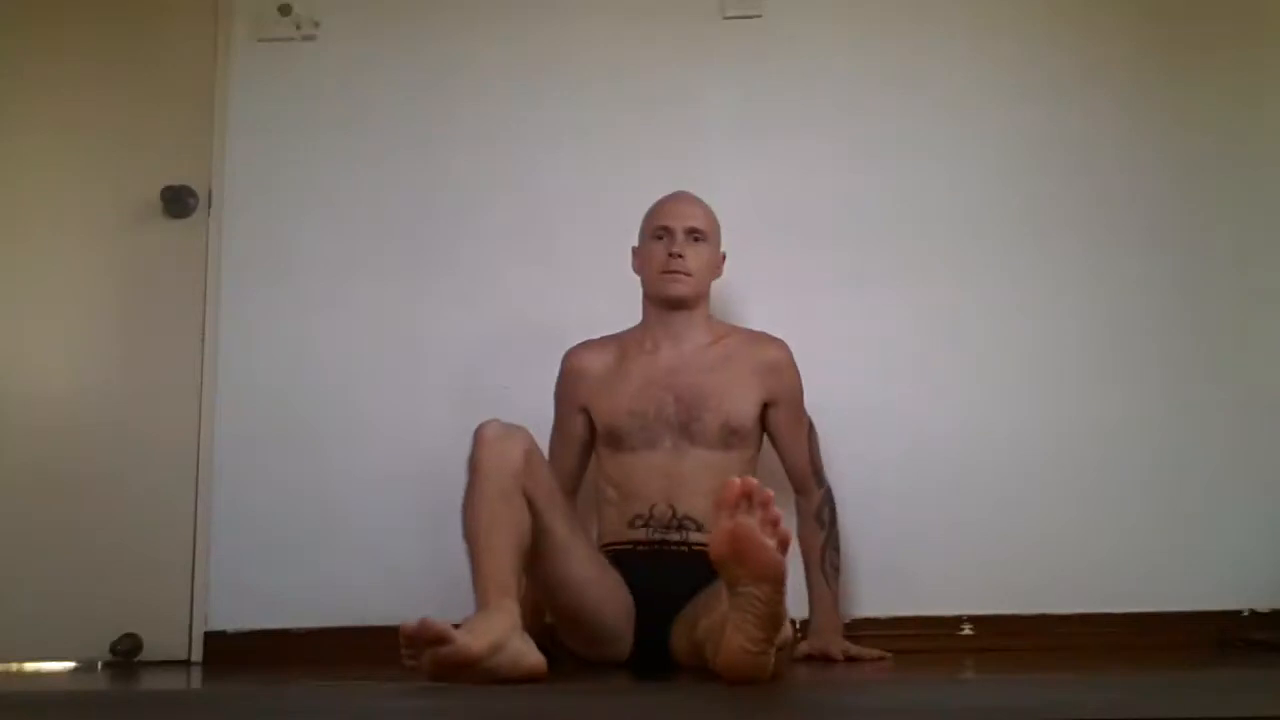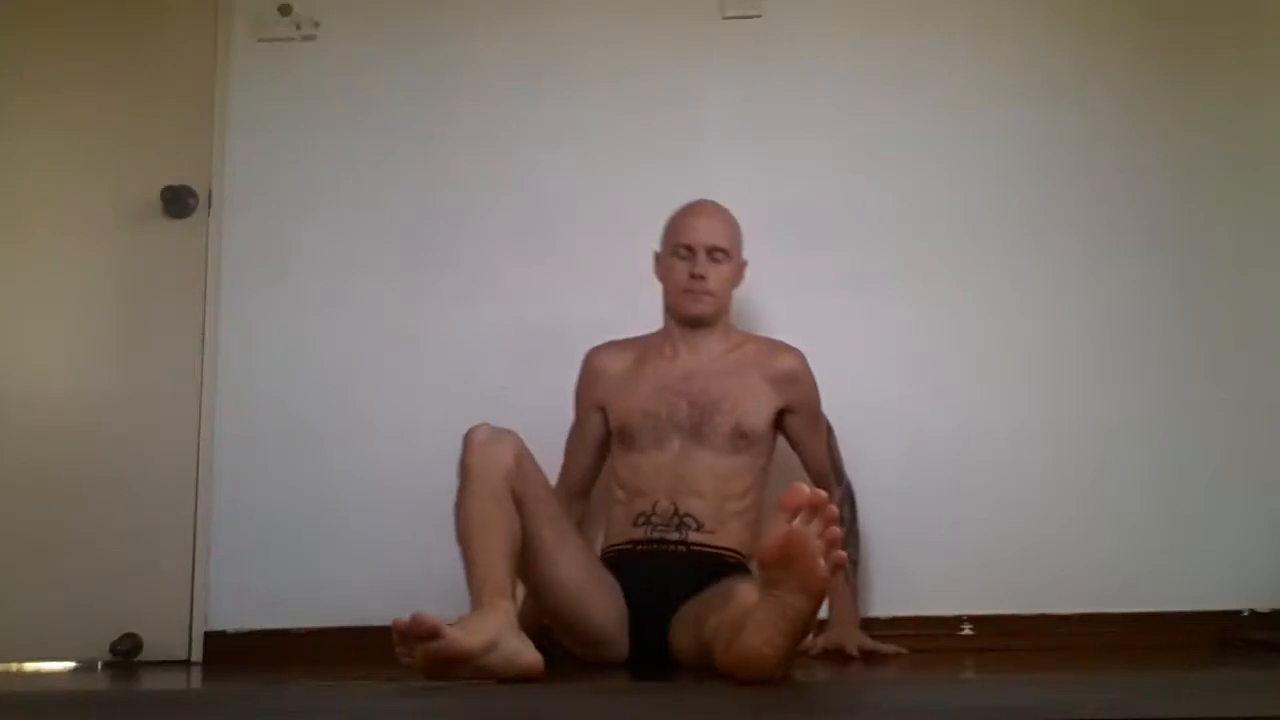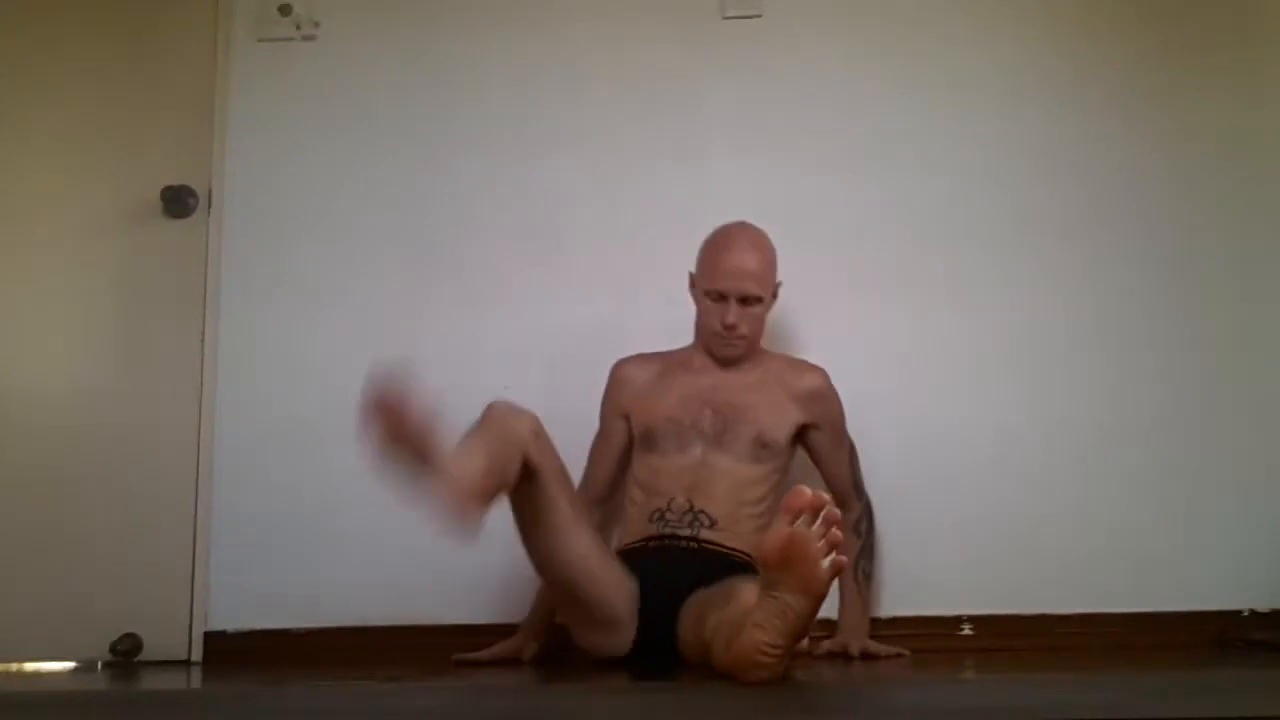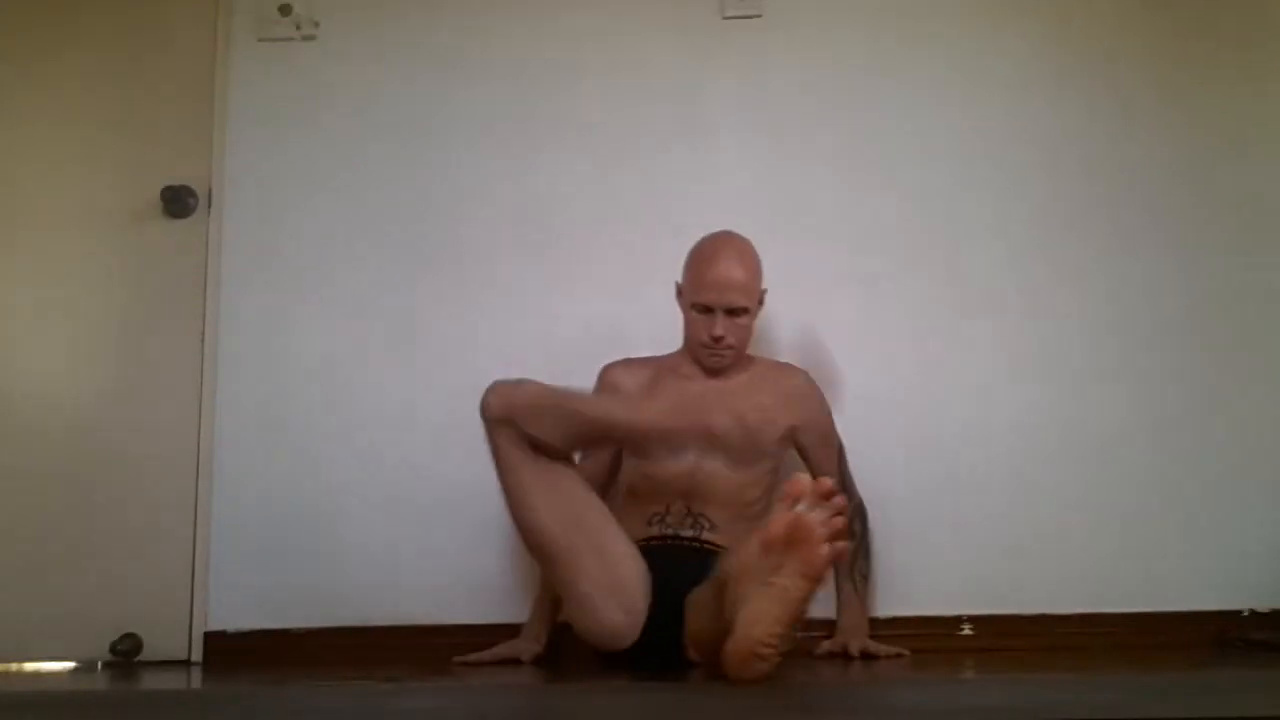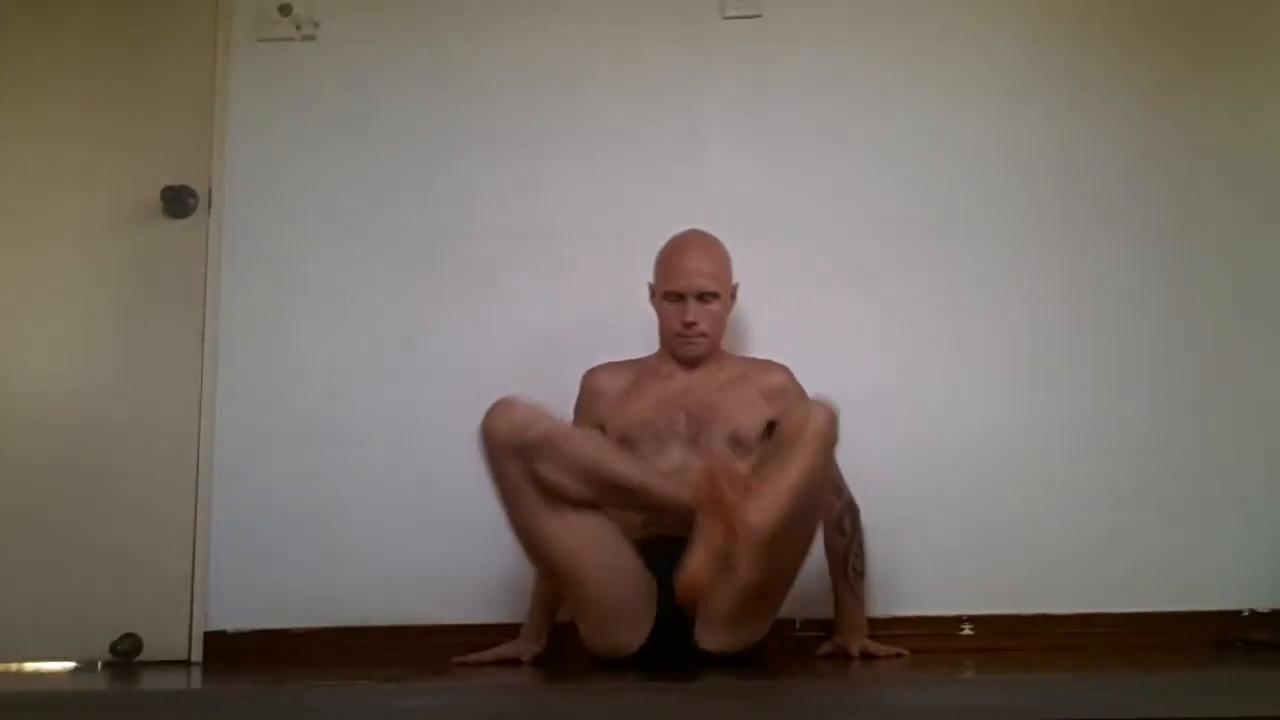
dt=0.2s
person 1, frame 1
left shoulder: (765, 362)
right shoulder: (587, 366)
left elbow: (812, 490)
right elbow: (553, 496)
left wrist: (826, 626)
right wrist: (526, 619)
left hip: (710, 593)
right hip: (610, 600)
right knee: (501, 443)
right ankle: (499, 631)
person 1, frame 2
left shoulder: (779, 371)
right shoulder: (607, 368)
left elbow: (833, 488)
right elbow: (570, 497)
left wrist: (845, 620)
right wrist: (530, 617)
left hip: (715, 595)
right hip: (611, 601)
right knee: (489, 448)
right ankle: (496, 629)
person 1, frame 3
left shoulder: (803, 388)
right shoulder: (634, 378)
left elbow: (852, 502)
right elbow: (593, 502)
left wrist: (854, 624)
right wrist: (535, 627)
left hip: (720, 594)
right hip: (619, 602)
right knee: (510, 422)
right ankle: (455, 480)
person 1, frame 4
left shoulder: (790, 390)
right shoulder: (625, 383)
left elbow: (845, 507)
right elbow: (579, 504)
left wrist: (853, 626)
right wrist: (535, 631)
left hip: (717, 597)
right hip: (623, 603)
right knee: (507, 401)
person 1, frame 5
left shoulder: (770, 386)
right shoulder: (606, 386)
left elbow: (837, 501)
right elbow: (568, 506)
left wrist: (852, 627)
right wrist: (534, 632)
left hip: (725, 621)
right hip: (625, 613)
left knee: (816, 420)
right knee: (506, 423)
